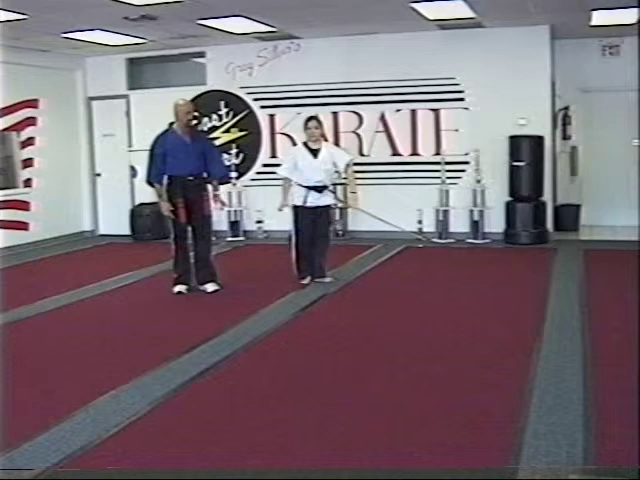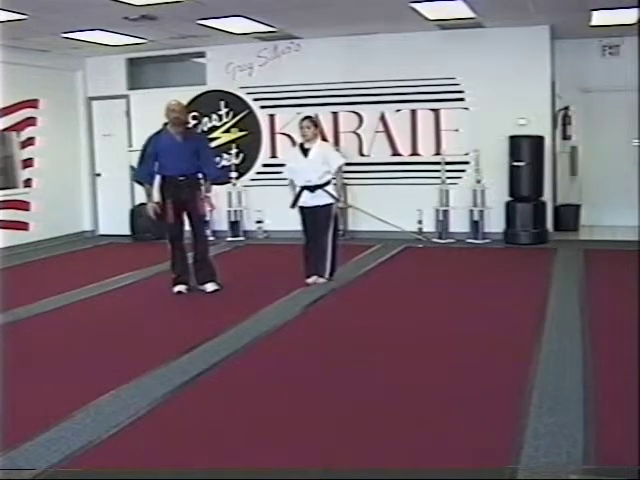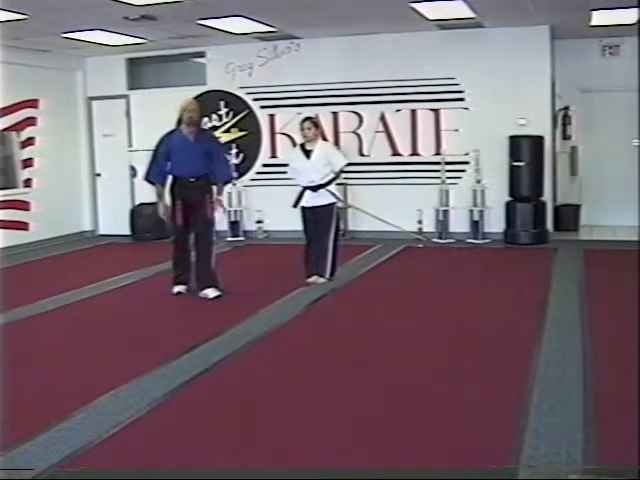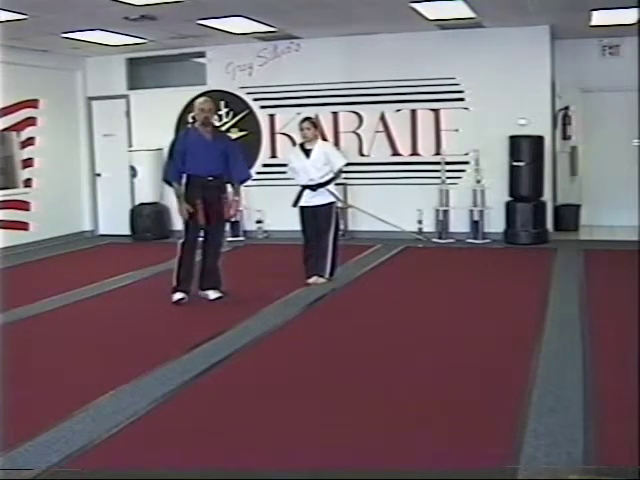
dt=0.7s
person 1, frame 1
left shoulder: (201, 139)
right shoulder: (164, 140)
left elbow: (213, 166)
right elbow: (157, 173)
left wrist: (215, 192)
right wrist: (162, 199)
left hip: (199, 187)
right hip: (176, 189)
left knee: (203, 234)
right knee: (180, 236)
left ankle: (206, 279)
right ankle: (181, 280)
person 1, frame 2
left shoulder: (196, 139)
right shoulder: (157, 140)
left elbow: (207, 167)
right elbow: (147, 171)
left wrist: (207, 194)
right wrist: (150, 200)
left hip: (192, 186)
right hip: (170, 188)
left knee: (200, 233)
right knee: (175, 236)
left ankle: (206, 279)
right ankle: (180, 280)
person 1, frame 3
left shoulder: (209, 139)
right shoulder: (170, 140)
left elbow: (219, 169)
right elbow: (159, 171)
left wrist: (218, 196)
right wrist: (161, 200)
left hip: (203, 189)
right hip: (180, 190)
left knee: (205, 238)
right knee: (180, 237)
left ankle: (207, 285)
right ankle: (181, 281)
person 1, frame 4
left shoulder: (224, 139)
right shoulder: (185, 138)
left elbow: (235, 170)
right elbow: (175, 171)
left wrist: (235, 197)
right wrist: (180, 200)
left hip: (218, 191)
right hip: (195, 190)
left knee: (214, 241)
right knee: (189, 240)
left ankle: (209, 286)
right ankle: (180, 288)
person 2, frame 1
left shoulder: (330, 150)
right shoulder: (296, 151)
left elbow: (348, 169)
right elbow: (287, 177)
left wrist: (352, 192)
right wrist: (285, 199)
left hip: (324, 198)
right hip: (303, 199)
left knee: (322, 237)
right knee: (303, 237)
left ankle: (319, 273)
right ankle: (305, 273)
person 2, frame 2
left shoulder: (325, 148)
right shoulder: (295, 152)
left elbow: (337, 172)
right elbow: (291, 178)
left wrist: (339, 197)
right wrist: (295, 198)
left hip: (324, 198)
right hip: (305, 199)
left knee: (324, 236)
right knee: (310, 237)
left ankle: (324, 272)
right ankle: (312, 272)
person 2, frame 3
left shoulder: (327, 148)
right shoulder: (296, 152)
left elbow: (339, 169)
left wrist: (326, 183)
right wrist: (307, 184)
left hip: (326, 197)
right hip: (307, 198)
left knee: (326, 236)
right knee: (311, 236)
left ankle: (324, 272)
right ankle: (312, 272)
person 2, frame 4
left shoulder: (326, 148)
right shoulder: (295, 152)
left elbow: (338, 169)
left wrist: (326, 182)
right wrist: (306, 183)
left hip: (325, 196)
right hip: (306, 197)
left knee: (326, 236)
right knee: (310, 237)
left ankle: (323, 272)
right ankle: (312, 272)
